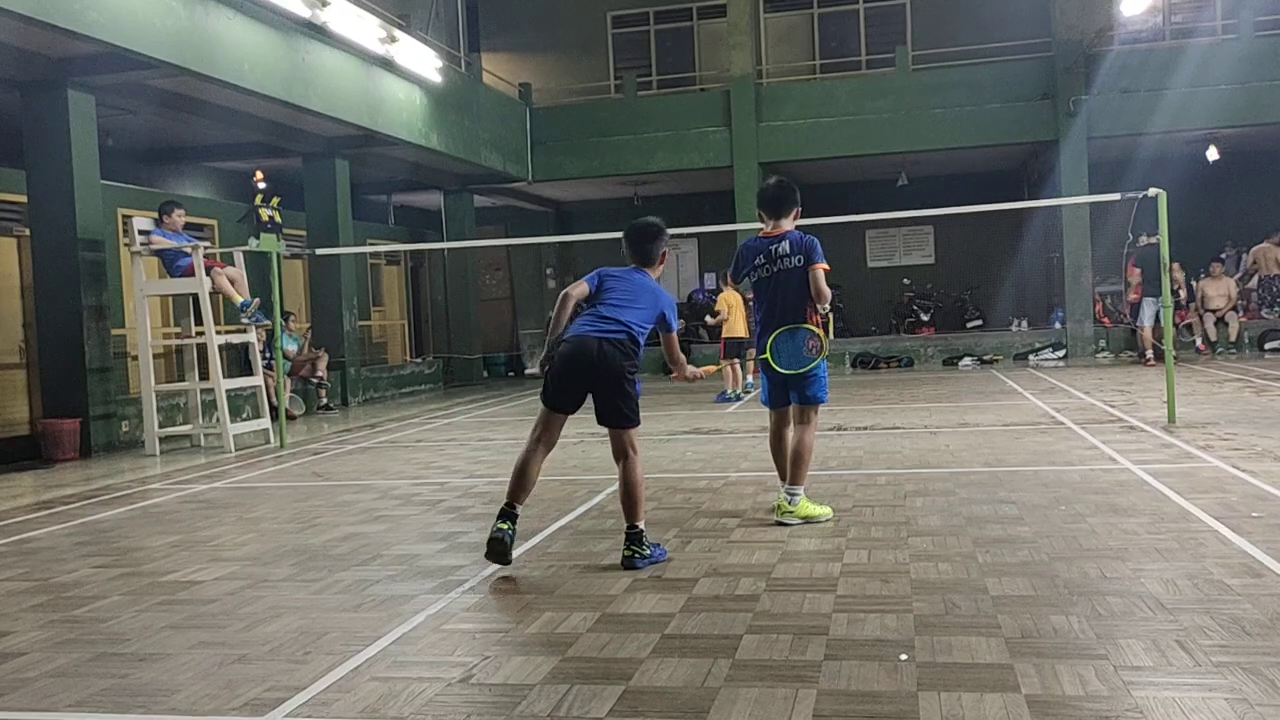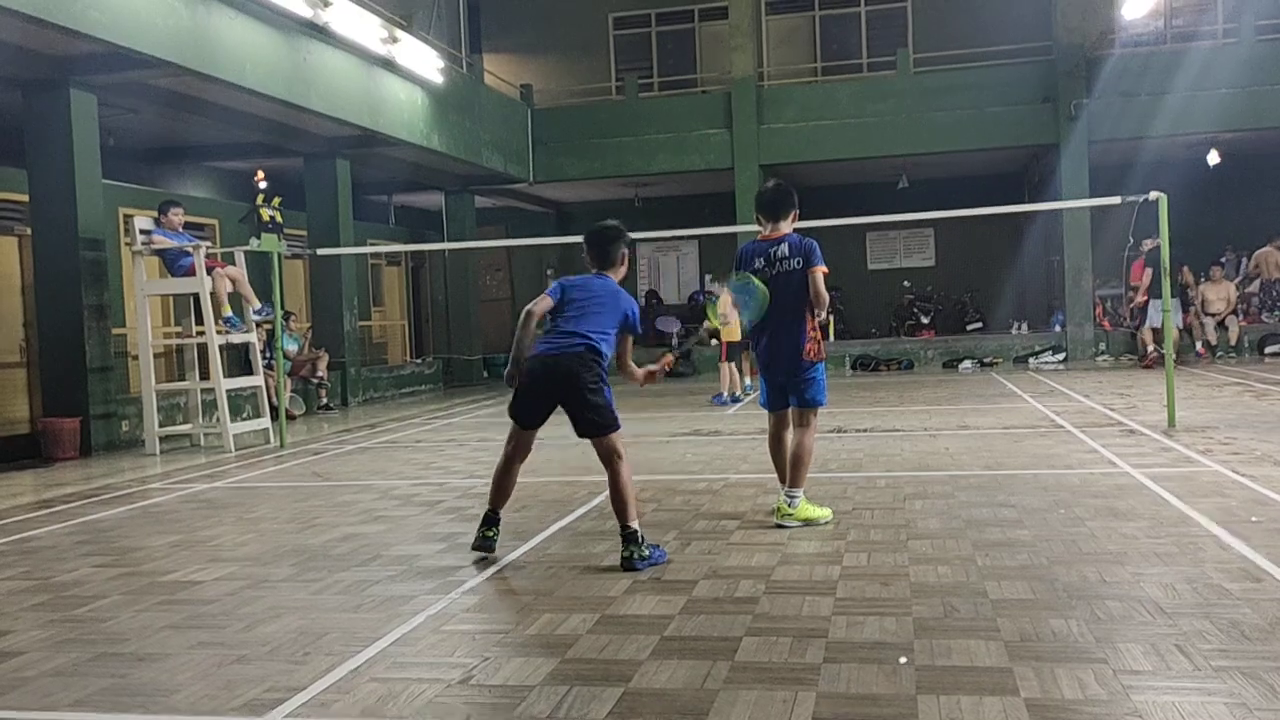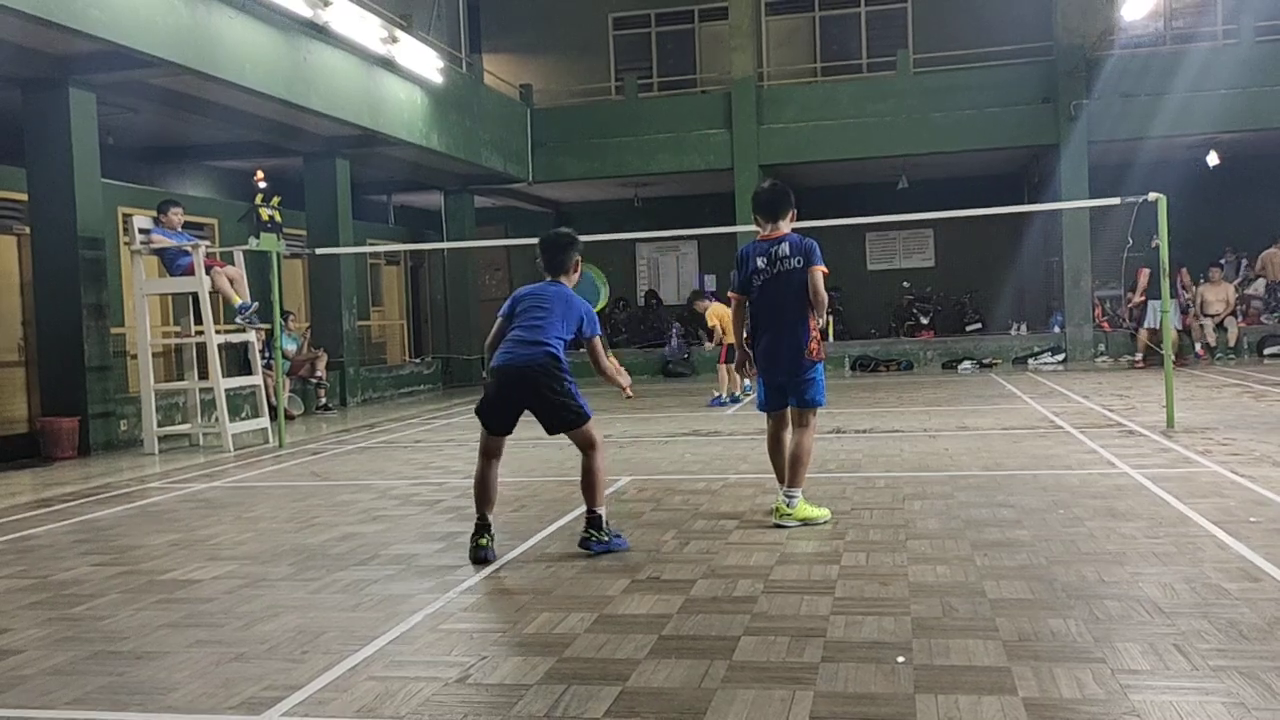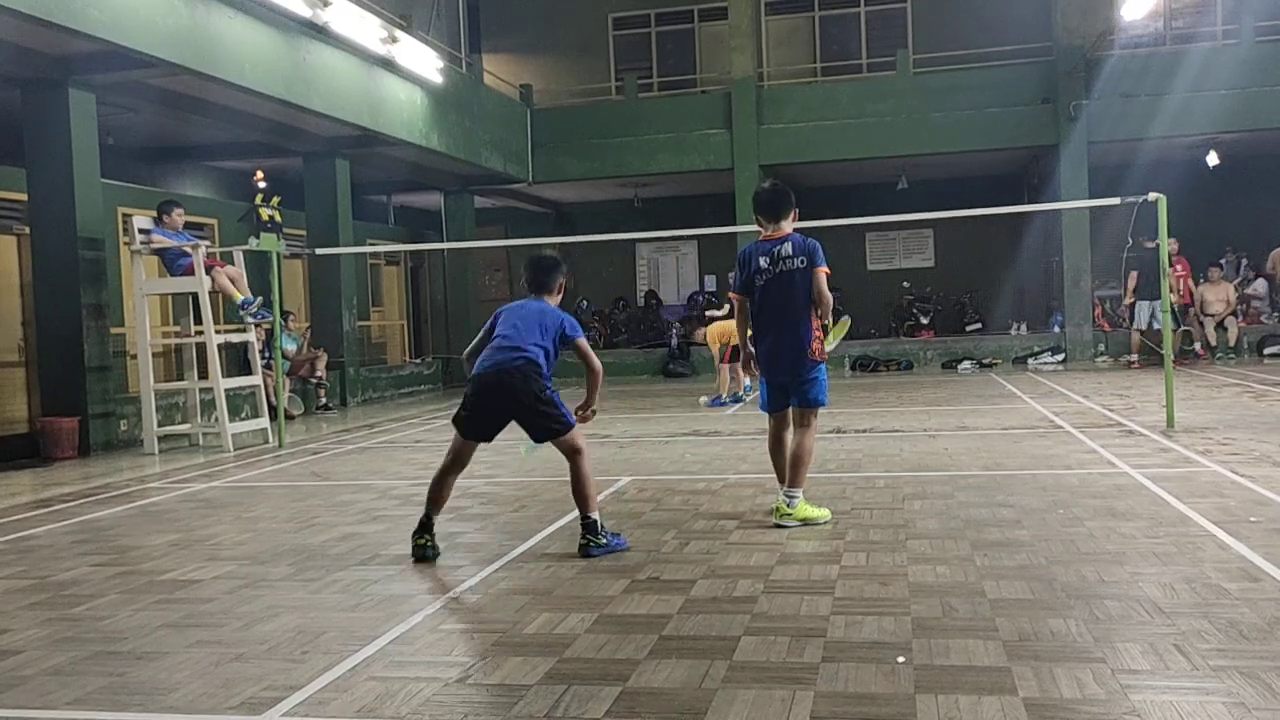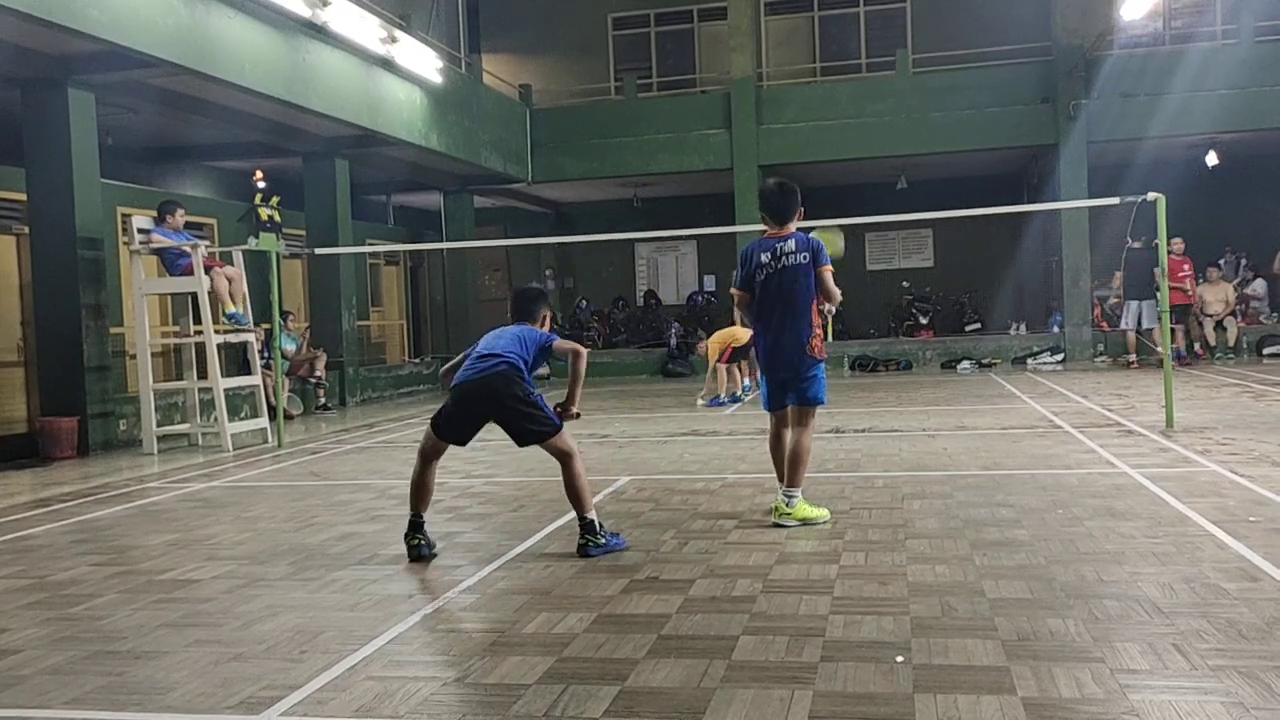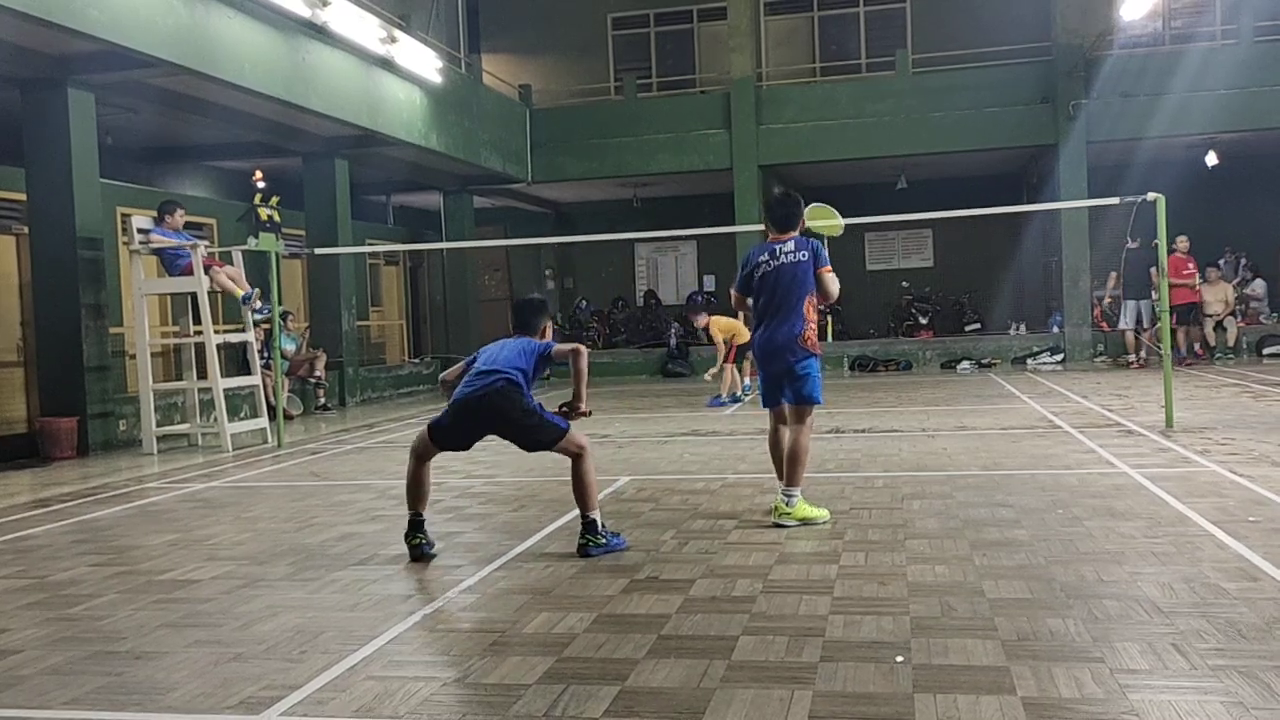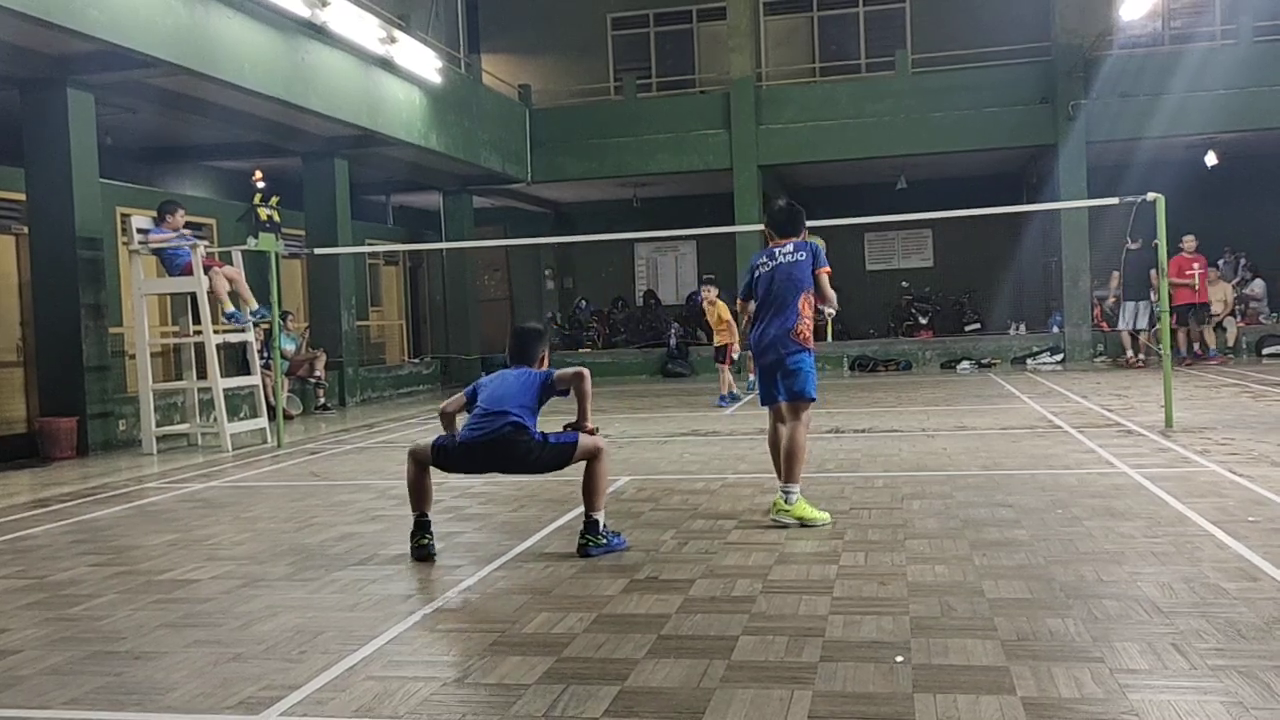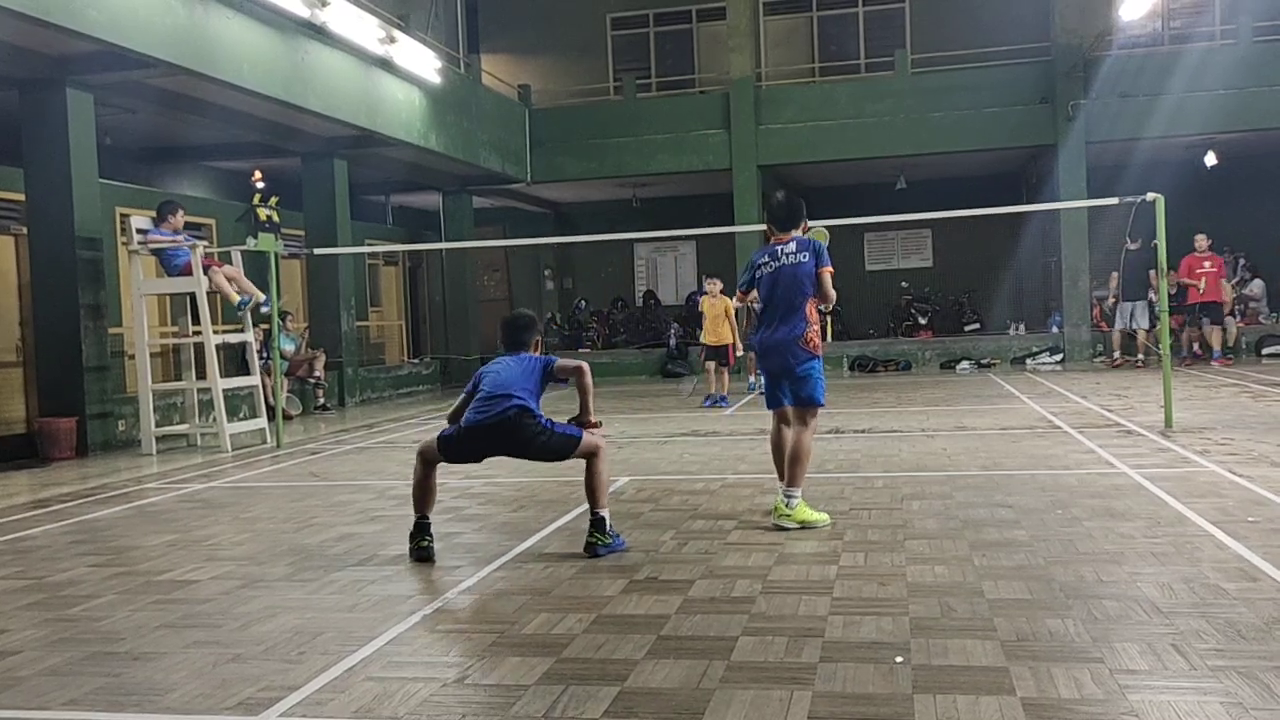
dt=0.3s
person 1, frame 1
left shoulder: (748, 249)
right shoulder: (807, 244)
left elbow: (732, 283)
right elbow: (820, 293)
right wrist: (826, 301)
left hip: (768, 348)
left knee: (779, 419)
right knee: (805, 420)
left ankle: (788, 493)
right ankle: (793, 501)
person 1, frame 2
left shoulder: (746, 253)
right shoulder: (805, 246)
right elbow: (819, 294)
right wrist: (820, 313)
left hip: (767, 352)
right hip: (802, 348)
left knee: (778, 422)
right knee: (804, 423)
left ankle: (787, 496)
right ankle: (793, 504)
person 1, frame 3
left shoulder: (746, 254)
right shoulder: (806, 246)
left elbow: (738, 307)
right elbow: (818, 294)
left wrist: (742, 348)
right wrist: (821, 317)
left hip: (766, 353)
right hip: (802, 348)
left knee: (777, 423)
right knee: (803, 423)
left ankle: (786, 496)
right ankle: (791, 503)
person 1, frame 4
left shoulder: (748, 255)
right shoulder: (808, 247)
left elbow: (741, 309)
right elbow: (822, 295)
left wrist: (746, 347)
right wrist: (826, 317)
left hip: (768, 353)
right hip: (804, 348)
left knee: (778, 423)
right knee: (804, 424)
left ankle: (785, 496)
right ankle: (792, 504)
person 1, frame 5
left shoulder: (751, 252)
right shoulder: (812, 245)
left elbow: (742, 304)
right elbow: (830, 294)
right wrist: (834, 300)
left hip: (769, 350)
right hip: (805, 347)
left knee: (779, 422)
right knee: (802, 422)
left ankle: (785, 496)
right ankle: (791, 503)
person 1, frame 6
left shoulder: (755, 255)
right shoulder: (812, 247)
left elbow: (738, 301)
right elbow: (830, 293)
right wrist: (834, 282)
left hip: (765, 345)
right hip: (799, 344)
left knee: (779, 419)
right knee: (800, 420)
left ankle: (785, 495)
right ankle: (790, 503)
person 1, frame 7
left shoulder: (759, 261)
right shoulder: (811, 249)
left elbow: (743, 307)
right elbow: (825, 296)
right wrist: (832, 301)
left hip: (763, 344)
right hip: (794, 340)
left knee: (778, 417)
right knee: (798, 417)
left ankle: (785, 494)
right ankle: (789, 499)
person 1, frame 8
left shoulder: (759, 257)
right shoulder: (814, 247)
left elbow: (742, 296)
right elbow: (827, 296)
right wrist: (829, 296)
left hip: (768, 346)
right hip: (801, 343)
left knee: (781, 419)
right knee: (804, 421)
left ankle: (785, 494)
right ankle: (790, 505)
person 2, frame 1
left shoulder: (605, 274)
right shoulder: (663, 298)
left elbow: (568, 295)
right elbow: (674, 358)
left wrist: (552, 346)
right wrist: (687, 372)
left hip: (575, 348)
right hip: (616, 357)
left knee: (540, 441)
right knee: (627, 454)
left ankle: (507, 522)
right ankle: (636, 542)
person 2, frame 2
left shoulder: (566, 284)
right shoulder: (626, 303)
left elbow: (532, 312)
right elbow: (624, 364)
left wrist: (517, 364)
right wrist: (644, 374)
left hip: (541, 366)
right hip: (583, 373)
left knee: (515, 452)
right knee: (615, 458)
left ankle: (488, 529)
right ankle: (634, 544)
person 2, frame 3
left shoulder: (521, 294)
right shoulder: (581, 307)
left elbow: (491, 344)
right elbow: (601, 365)
right wrist: (622, 381)
left hip: (505, 372)
right hip: (547, 373)
left knee: (489, 455)
right knee: (591, 445)
left ankle: (482, 534)
right ankle: (596, 528)
person 2, frame 4
left shoulder: (505, 310)
right shoulder: (562, 319)
left elbow: (469, 356)
right elbow: (594, 365)
right wrist: (590, 404)
left hip: (485, 380)
right hip: (526, 379)
left knee: (455, 460)
right knee: (576, 450)
left ankle: (424, 534)
right ankle: (593, 533)
person 2, frame 5
left shoulder: (491, 335)
right shoulder: (542, 337)
left elbow: (446, 373)
right elbow: (578, 352)
right wrist: (571, 402)
left hip: (465, 388)
right hip: (506, 385)
left knee: (427, 454)
right knee: (568, 453)
left ankle: (416, 535)
right ankle: (592, 533)
person 2, frame 6
left shoulder: (489, 348)
right shoulder: (541, 347)
left elbow: (446, 380)
right elbow: (578, 350)
right wrist: (579, 401)
left hip: (465, 405)
right hip: (508, 401)
left knee: (419, 452)
right knee: (580, 448)
left ankle: (416, 534)
right ankle: (593, 532)
person 2, frame 7
left shoulder: (487, 380)
right shoulder: (542, 376)
left elbow: (446, 410)
right elbow: (581, 374)
left wrist: (457, 440)
right wrist: (584, 421)
left hip: (472, 448)
right hip: (517, 444)
left knee: (416, 455)
right knee: (597, 448)
left ankle: (422, 536)
right ankle: (594, 534)
person 2, frame 8
left shoulder: (488, 368)
right shoulder: (542, 361)
left elbow: (453, 415)
right elbow: (580, 368)
right wrist: (587, 414)
left hip: (476, 429)
right hip: (521, 424)
left knee: (424, 455)
right knee: (596, 446)
left ankle: (421, 537)
right ankle: (600, 531)
